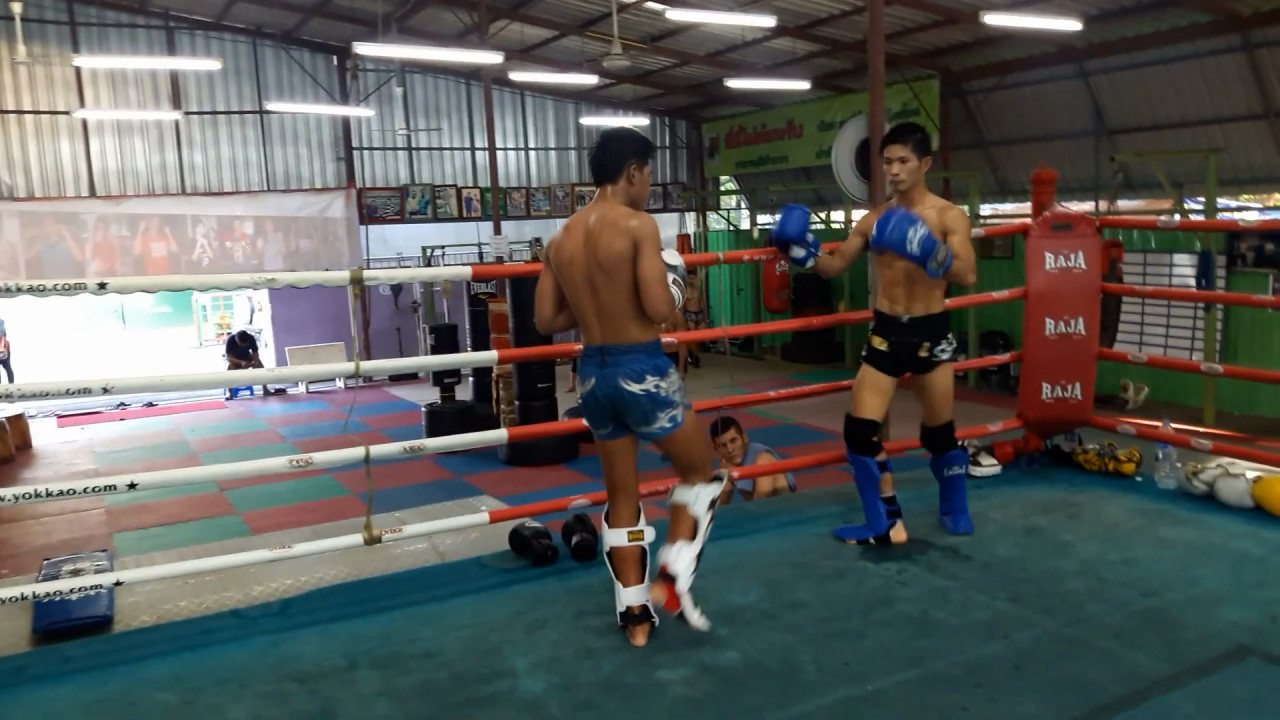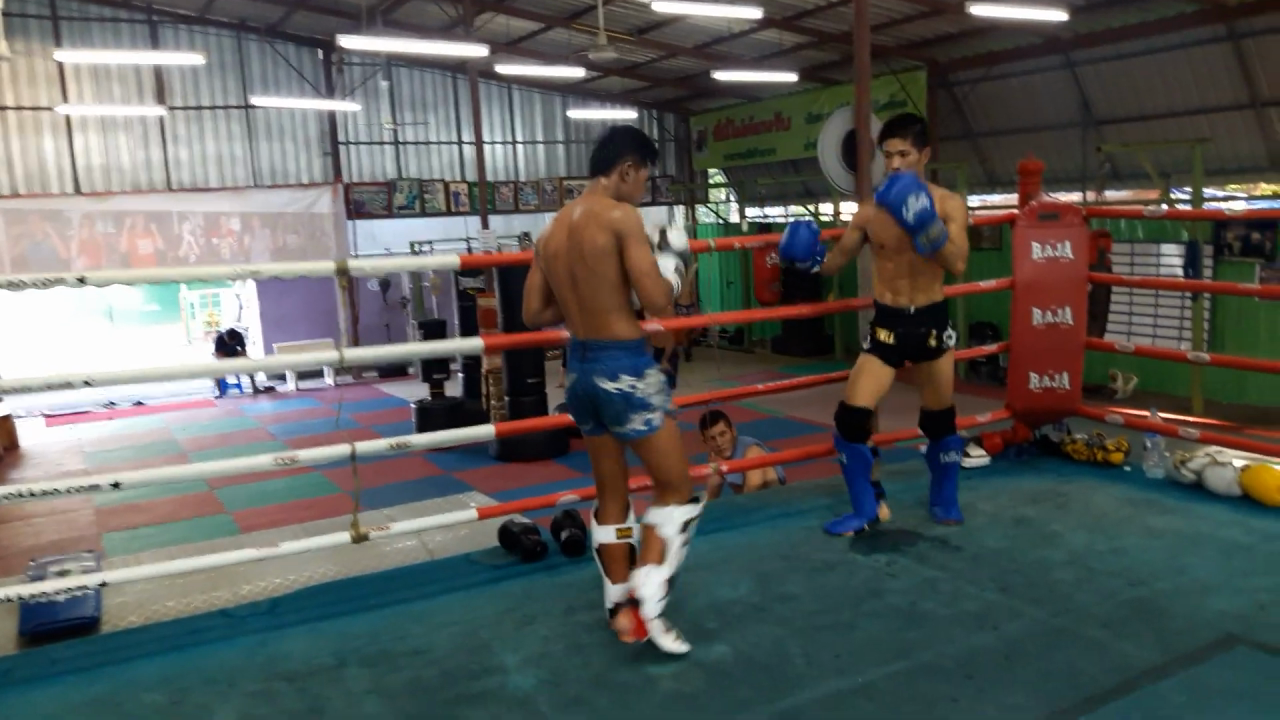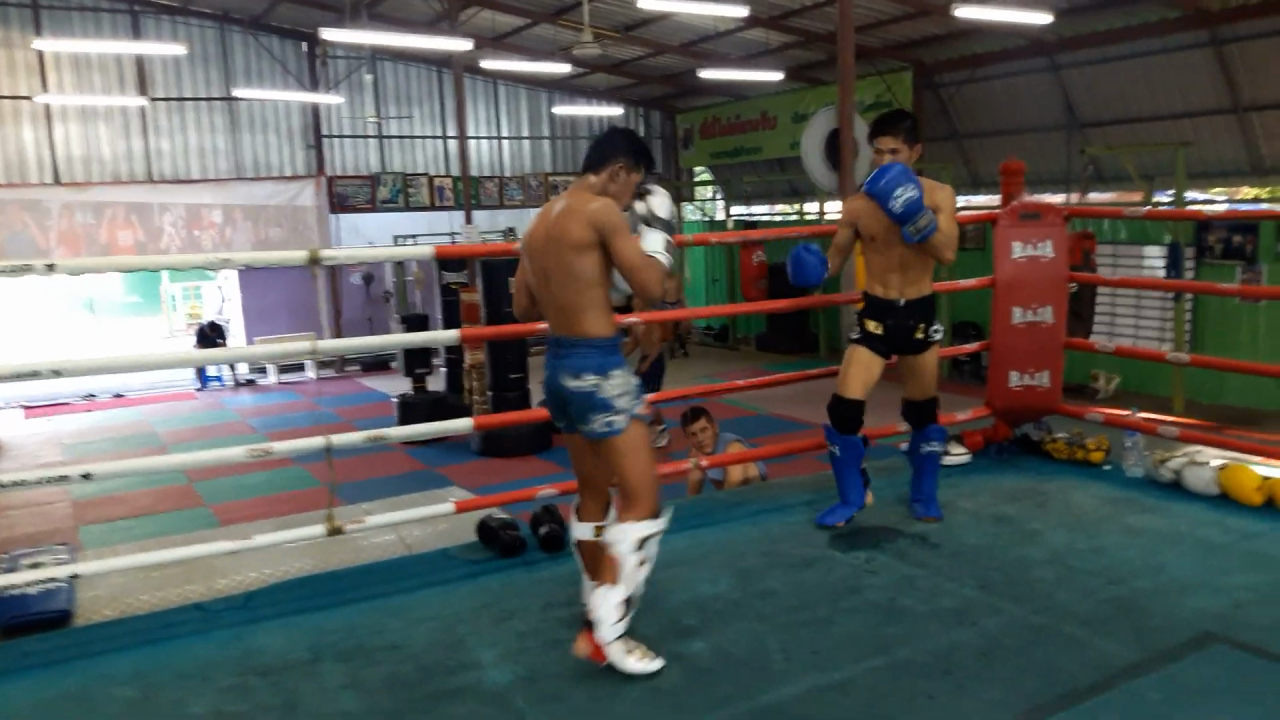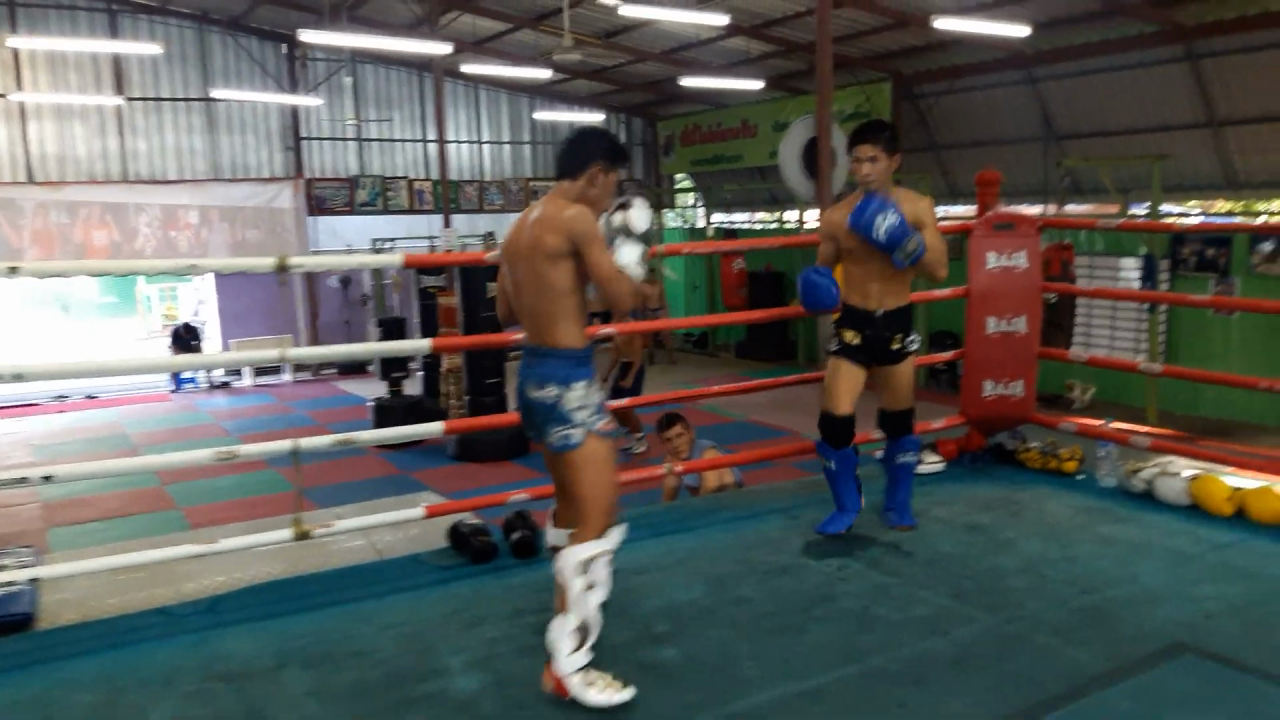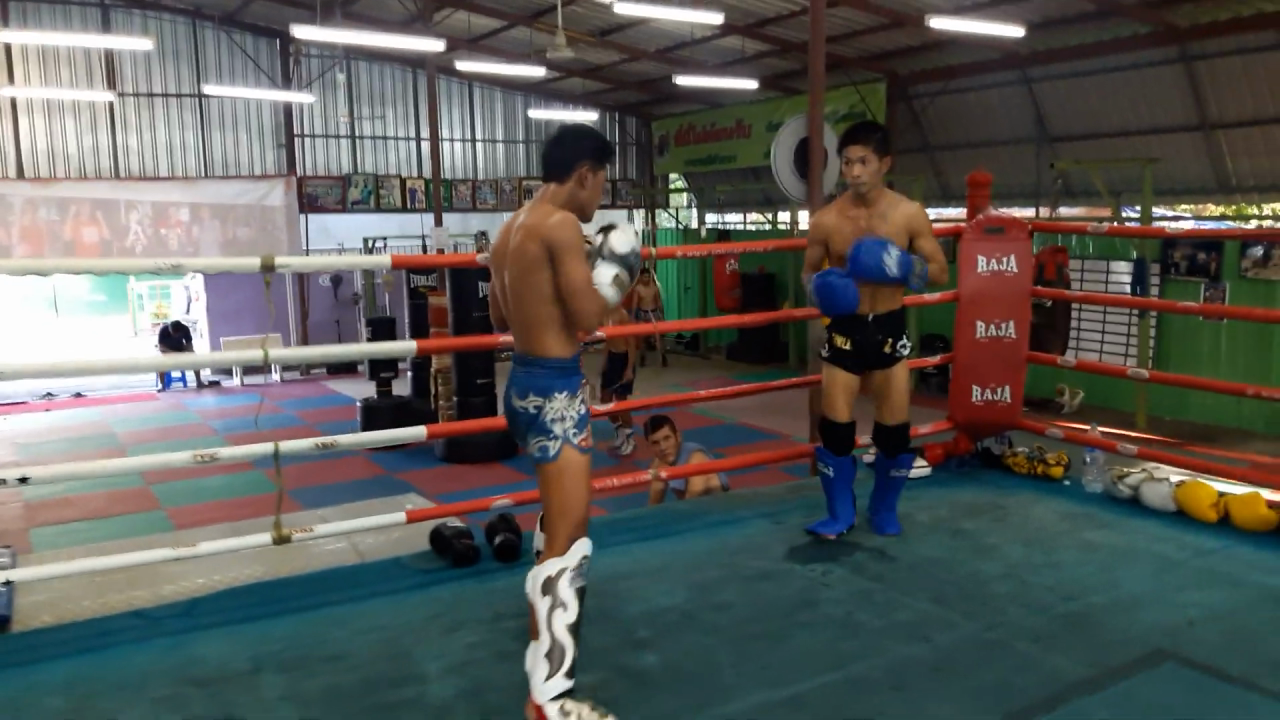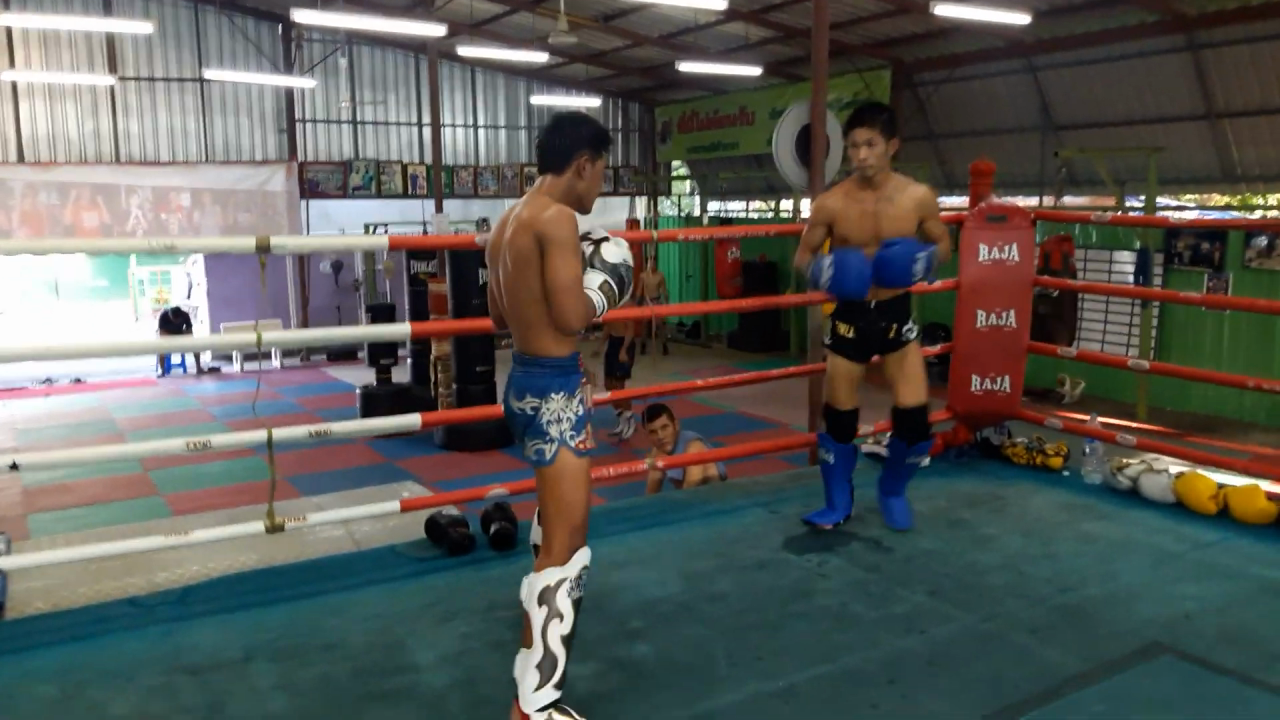
dt=0.1s
person 1, frame 1
left shoulder: (562, 239)
right shoulder: (636, 225)
left elbow: (546, 321)
right elbow: (659, 309)
right wrist: (673, 277)
left hip: (595, 376)
right hip: (644, 372)
left knee: (622, 500)
right knee: (702, 473)
left ankle: (635, 613)
right ankle: (672, 580)
person 1, frame 2
left shoulder: (551, 232)
right shoulder: (620, 219)
left elbow: (533, 315)
right elbow: (658, 303)
right wrist: (672, 260)
left hip: (579, 370)
right hip: (625, 369)
left knee: (611, 495)
right knee: (678, 492)
left ankle: (621, 601)
right ankle: (643, 607)
person 1, frame 3
left shoulder: (542, 222)
right shoulder: (601, 211)
left elbow: (524, 307)
right elbow: (650, 287)
right wrist: (655, 225)
left hip: (559, 366)
right hip: (598, 369)
left knee: (594, 494)
right knee: (643, 506)
left ankle: (600, 598)
right ankle: (604, 632)
person 1, frame 4
left shoulder: (521, 226)
right shoulder: (576, 218)
left elbow: (507, 312)
right elbow: (622, 300)
right wrist: (630, 243)
left hip: (533, 375)
right hip: (568, 380)
left knee: (572, 500)
right knee: (596, 526)
left ankle: (571, 611)
right ankle: (567, 666)
person 1, frame 5
left shoulder: (510, 230)
right shoulder: (561, 225)
right elbow: (590, 316)
right wrist: (616, 266)
left hip: (524, 382)
right hip: (554, 389)
left knee: (560, 509)
right knee: (568, 541)
left ankle: (551, 607)
person 1, frame 6
left shoulder: (507, 223)
right shoulder: (556, 217)
right elbow: (572, 317)
right wrist: (607, 276)
left hip: (525, 381)
right hip: (554, 389)
left knee: (559, 506)
right knee: (564, 547)
left ankle: (546, 606)
person 2, frame 1
left shoulder: (948, 216)
right shoulder: (871, 221)
left elbow: (967, 276)
right elbow: (835, 265)
left wrist: (928, 247)
right wrist: (804, 251)
left hip: (931, 333)
right hip: (884, 335)
left knee: (939, 435)
right knee: (860, 431)
left ankle: (954, 509)
right ankle: (883, 522)
person 2, frame 2
left shoulder: (948, 204)
right shoulder: (869, 212)
left elbow: (958, 263)
right elbow: (834, 262)
left wrist: (924, 222)
right wrist: (809, 257)
left hip: (932, 323)
right hip: (887, 325)
left knee: (939, 421)
right knee: (851, 418)
left ankle: (944, 499)
right ankle: (865, 509)
person 2, frame 3
left shoulder: (938, 195)
right shoulder: (858, 205)
left elbow: (947, 254)
right elbow: (836, 257)
left wrist: (914, 211)
right wrist: (812, 266)
left hip: (920, 315)
right hip: (874, 317)
left knee: (923, 410)
right knee: (844, 408)
left ankle: (924, 495)
right ankle: (850, 497)
person 2, frame 4
left shoulder: (917, 209)
right shoulder: (836, 216)
left elbow: (939, 270)
right elbow: (824, 267)
left wrist: (900, 236)
right wrist: (814, 285)
left hip: (898, 328)
right hip: (852, 327)
left knee: (897, 423)
right knee: (835, 423)
left ankle: (896, 502)
right ankle: (848, 506)
person 2, frame 5
left shoulder: (910, 214)
right shoulder: (826, 221)
left elbow: (939, 271)
right elbow: (810, 271)
left wrist: (903, 269)
right wrist: (819, 288)
left hip: (891, 332)
right hip: (844, 333)
left knee: (893, 436)
right knee: (835, 432)
left ankle: (882, 505)
right ankle: (840, 514)
person 2, frame 6
left shoulder: (919, 197)
right shoulder: (830, 203)
left elbow: (944, 247)
right elbow: (803, 257)
left wrist: (922, 260)
right wrist: (824, 270)
left hip: (896, 317)
right hip: (848, 318)
left knee: (914, 421)
right knee: (839, 420)
left ankle: (892, 490)
right ankle: (837, 505)
